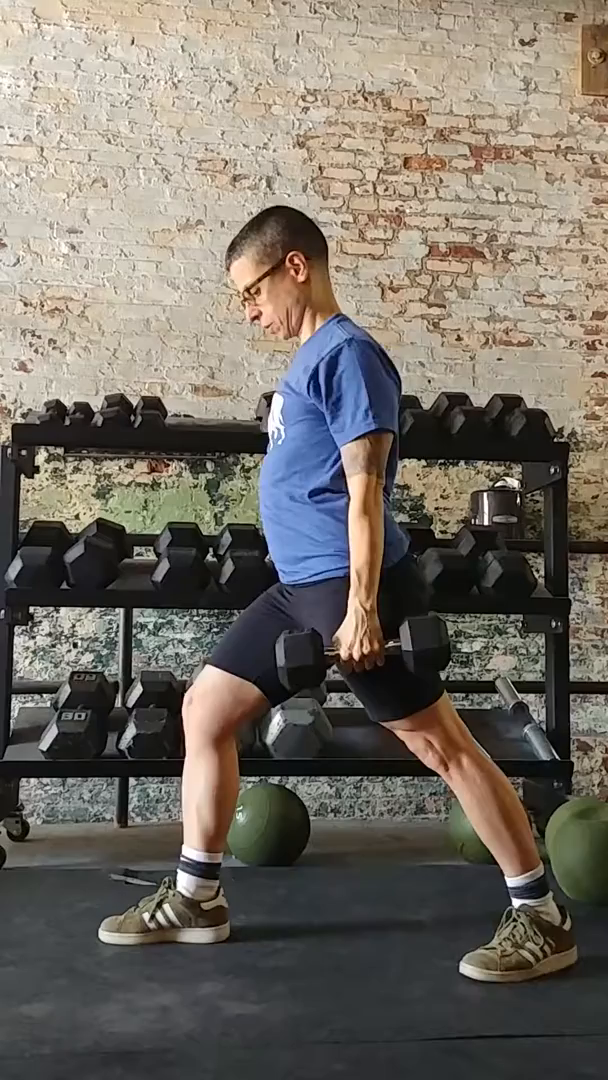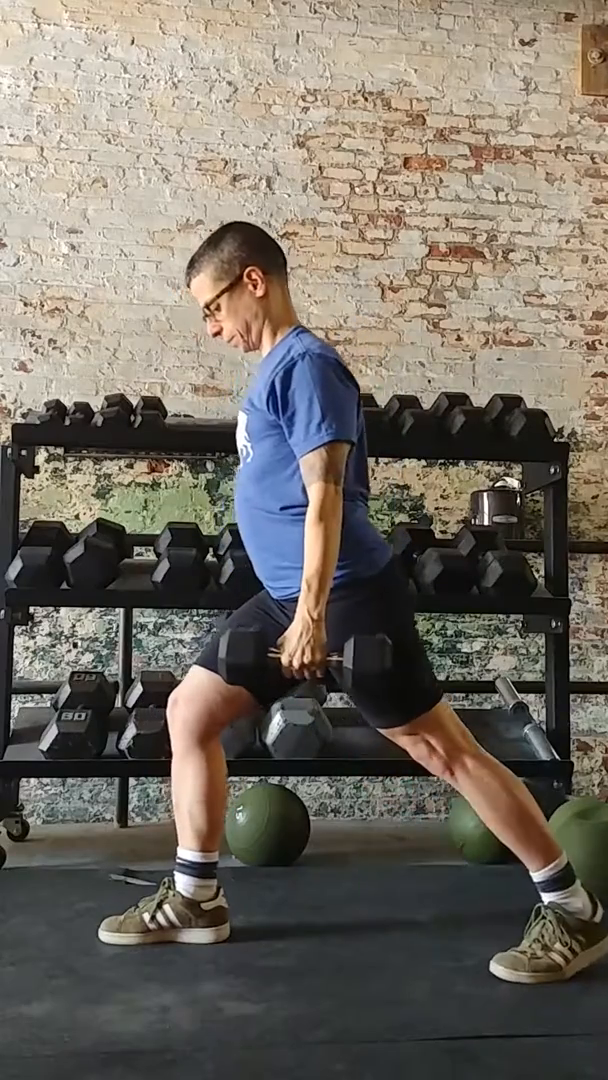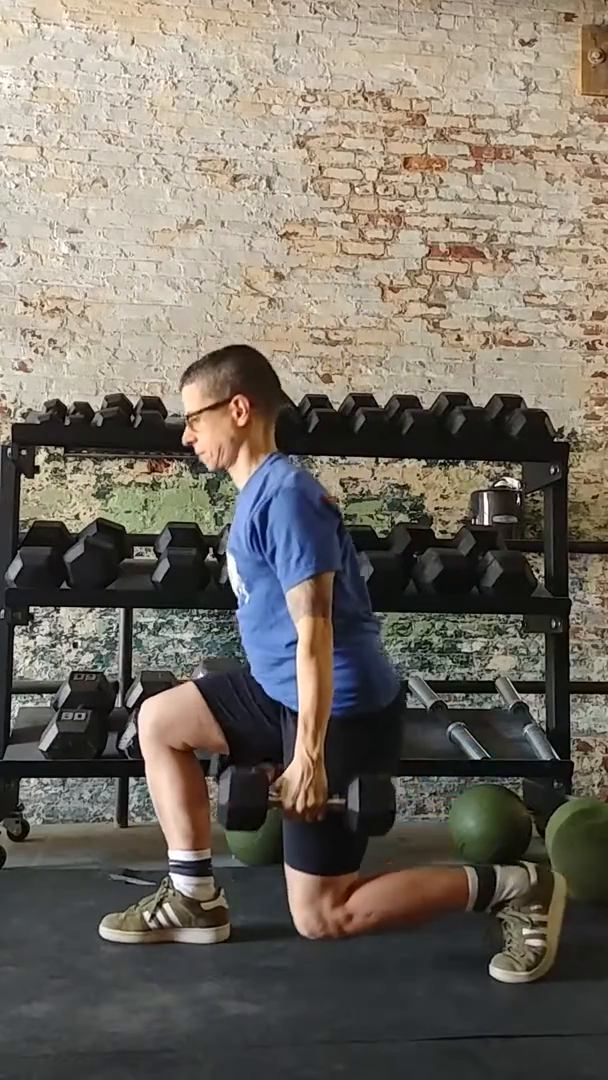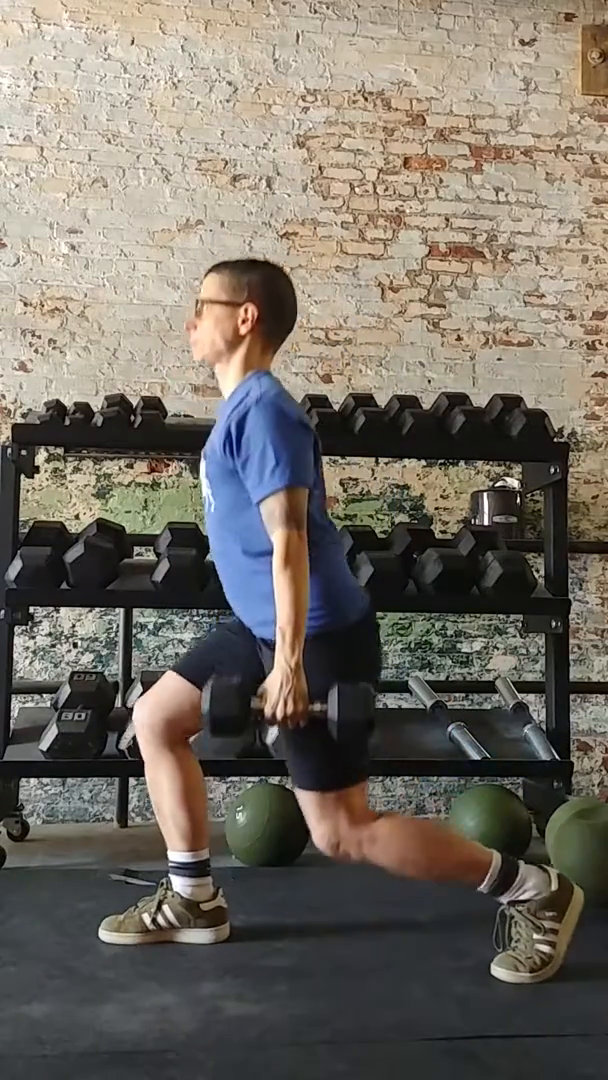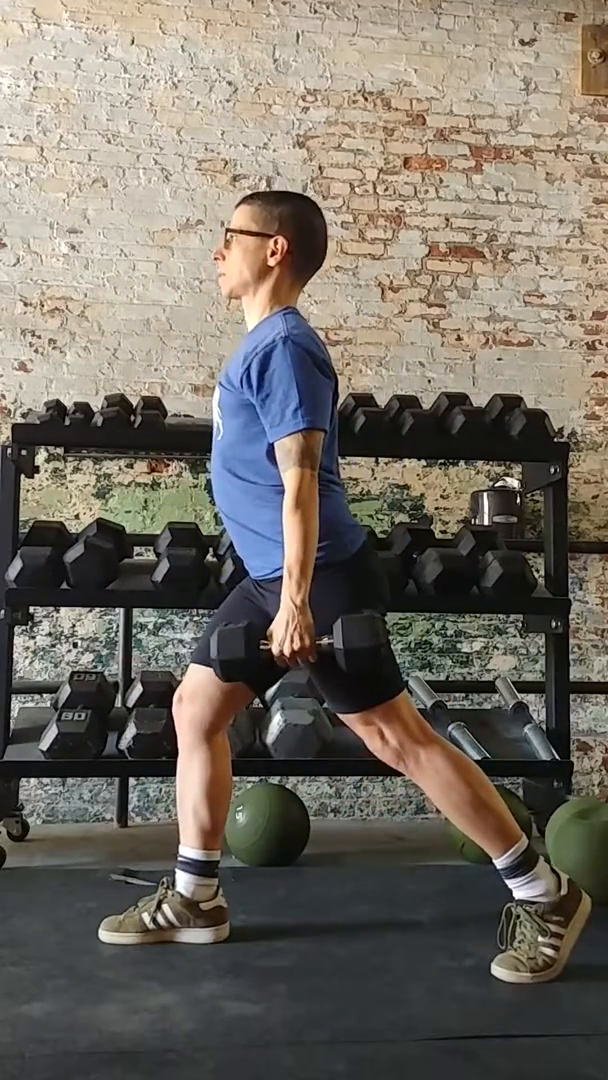
dt=1s
person 1, frame 1
left shoulder: (348, 353)
right shoulder: (311, 358)
left elbow: (367, 489)
left wrist: (363, 606)
left hip: (350, 586)
right hip: (301, 584)
left knee: (442, 744)
right knee: (204, 711)
left ankle: (541, 917)
right ankle: (195, 899)
person 1, frame 2
left shoulder: (306, 364)
right shoulder: (276, 369)
left elbow: (326, 498)
left wrist: (312, 614)
left hip: (345, 593)
right hip: (285, 590)
left knee: (444, 748)
right knee: (187, 713)
right ankle: (195, 898)
person 1, frame 3
left shoulder: (285, 494)
right shoulder: (257, 491)
left elbow: (316, 630)
left wrist: (309, 753)
right wrist: (285, 732)
left hip: (344, 710)
right hip: (285, 691)
left knee: (321, 916)
right knee: (158, 722)
left ankle: (517, 889)
right ankle: (194, 899)
person 1, frame 4
left shoulder: (263, 408)
right shoulder: (242, 407)
left elbow: (290, 542)
left wrist: (292, 662)
left hip: (321, 636)
right hip: (262, 627)
left knee: (341, 830)
right knee: (154, 718)
left ankle: (535, 891)
right ankle: (193, 901)
person 1, frame 5
left shoulder: (283, 345)
right shoulder: (263, 344)
left elbow: (302, 481)
left wrist: (298, 602)
left hip: (320, 577)
right hip: (270, 575)
left knee: (399, 737)
right knee: (194, 712)
left ankle: (545, 894)
right ankle: (193, 899)
